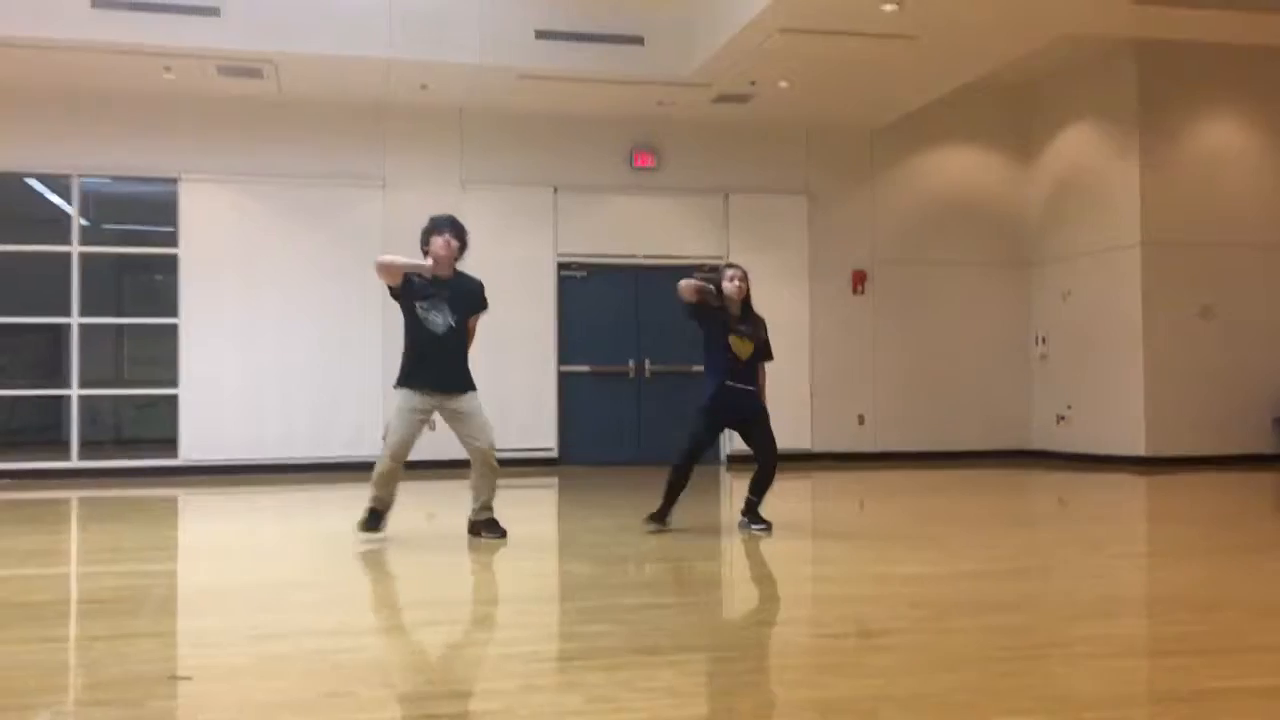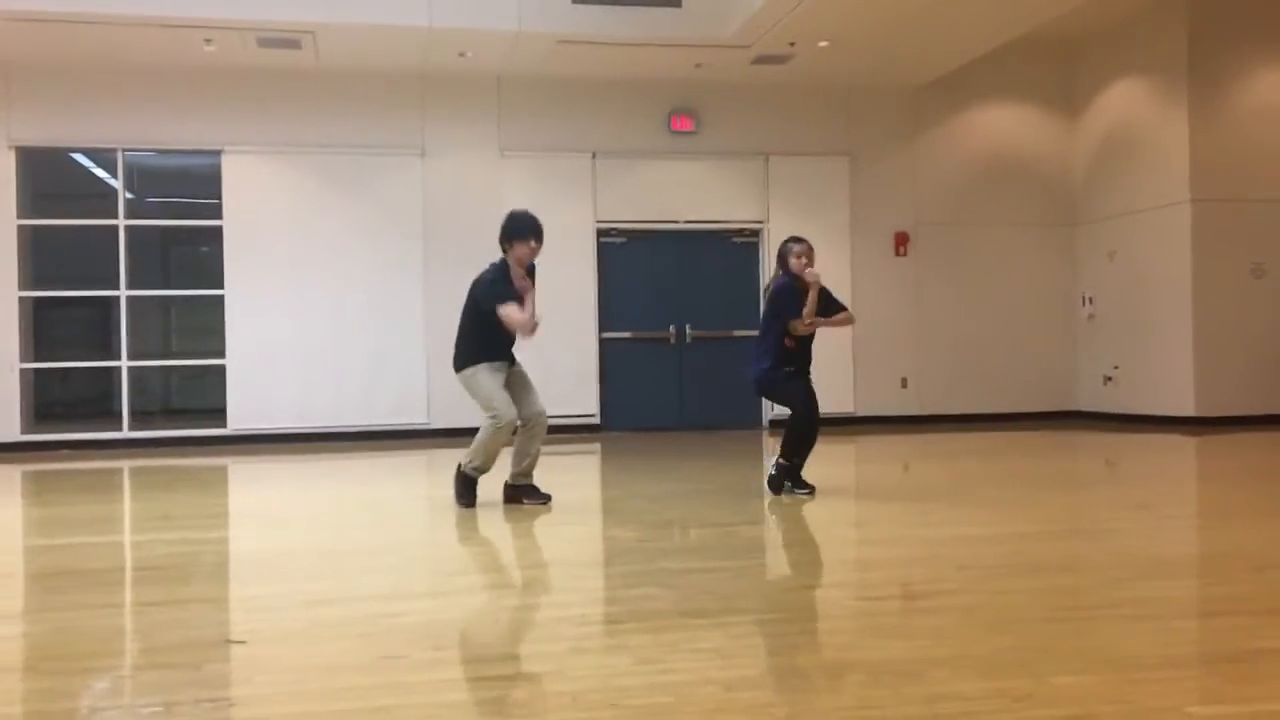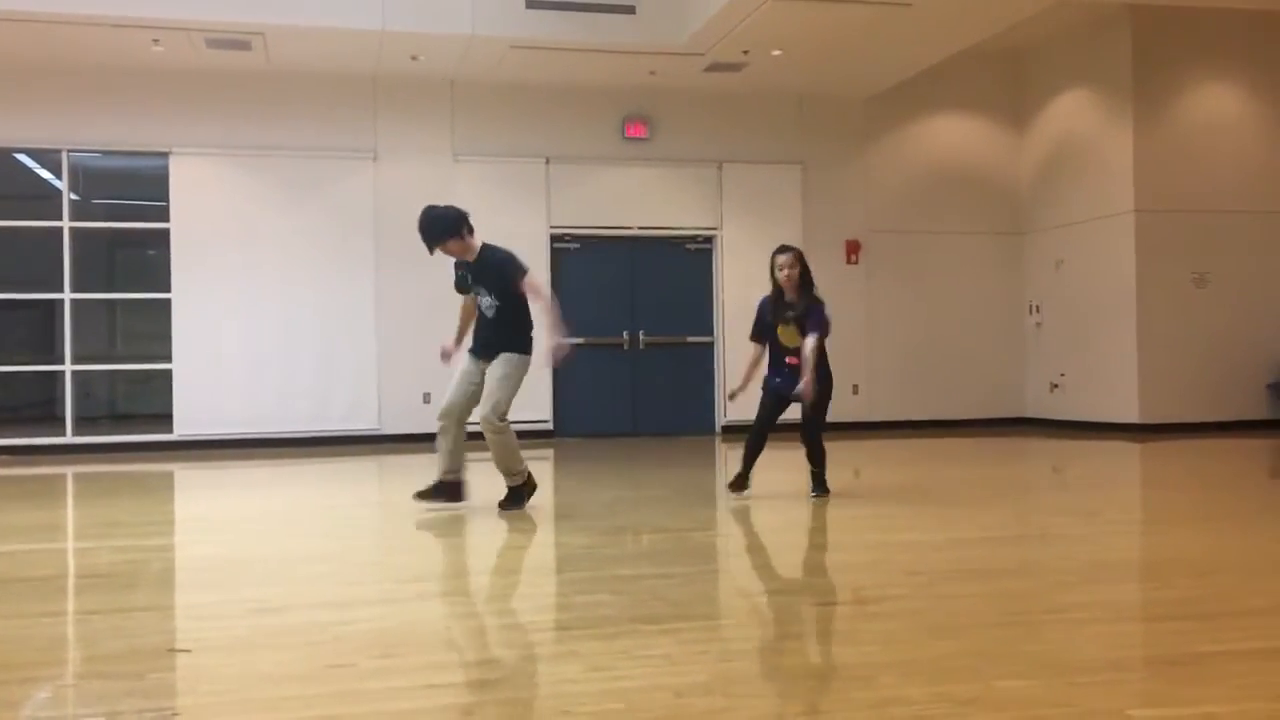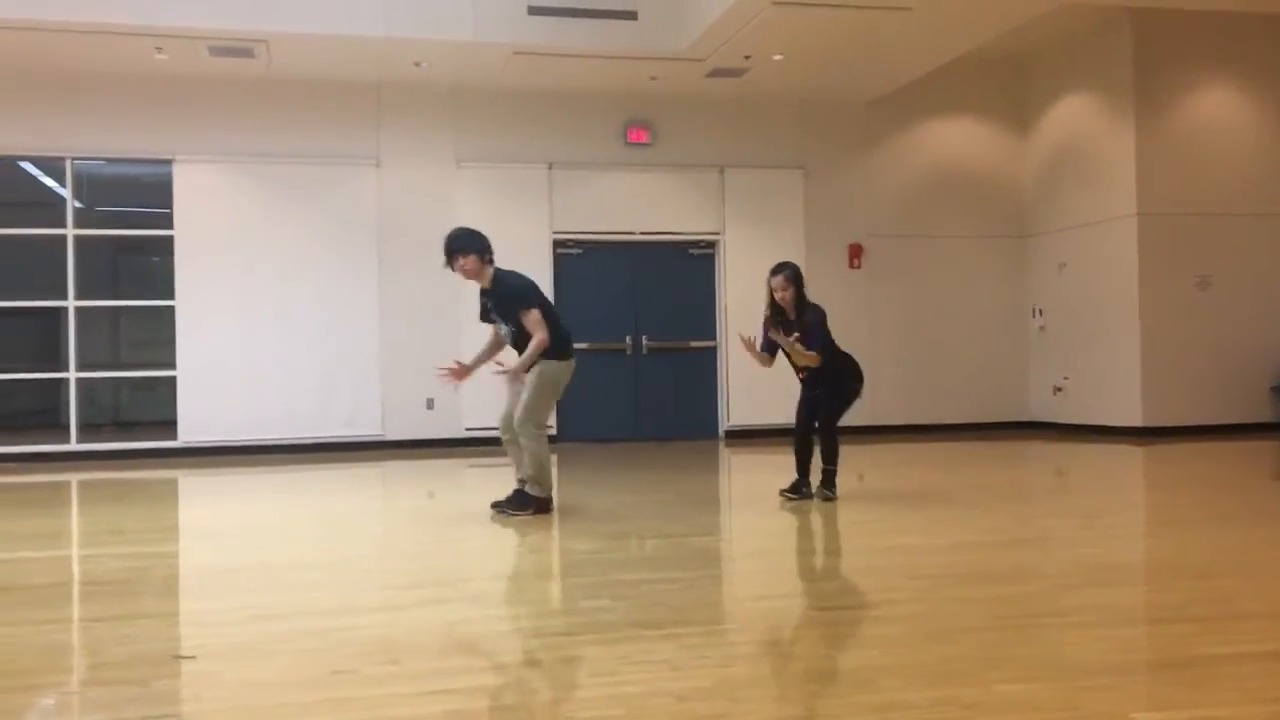
dt=1s
person 1, frame 1
left shoulder: (471, 288)
right shoulder: (408, 278)
right elbow: (381, 264)
right wrist: (425, 267)
left hip: (457, 386)
right hip: (413, 386)
left knee: (485, 449)
right knee: (393, 450)
left ankle: (482, 517)
right ankle: (378, 507)
person 1, frame 2
left shoulder: (526, 272)
right shoulder: (492, 281)
left elbow: (528, 325)
right elbow: (524, 326)
left wrist: (527, 293)
right wrist: (529, 296)
left hip: (504, 359)
right hip: (475, 362)
left knee: (536, 415)
right knee: (504, 417)
left ankle: (518, 483)
right ankle: (468, 472)
person 1, frame 3
left shoulder: (496, 260)
right shoulder: (462, 267)
left elbow: (540, 293)
left wrist: (556, 332)
right wrist: (456, 340)
left hip: (512, 350)
right hip: (481, 353)
left knee: (490, 416)
right knee: (450, 411)
left ankle: (520, 482)
right ankle: (449, 481)
person 1, frame 4
left shoulder: (514, 285)
right shoulder: (486, 295)
left elbow: (542, 336)
left wrist: (518, 366)
right wrist: (470, 367)
left hip: (553, 358)
right hip: (530, 362)
left knee: (525, 423)
right knee: (509, 424)
left ankle: (539, 495)
right ankle: (527, 489)
person 2, frame 1
left shoulder: (756, 323)
right shoulder: (709, 312)
left elbow: (759, 366)
right elbow: (684, 287)
left wrist: (761, 405)
right wrist: (707, 288)
left hip: (748, 404)
right hip: (717, 400)
left knee: (769, 459)
right knee: (689, 456)
left ankle: (750, 513)
right ankle: (663, 512)
person 2, frame 2
left shoulder: (818, 292)
right shoulder: (782, 288)
left elbow: (848, 318)
right elbow: (801, 325)
left wrist: (821, 322)
right wrist: (813, 290)
left hip: (797, 371)
right hip: (769, 371)
left knee: (810, 419)
right knee: (805, 406)
left ankle: (792, 475)
right ankle: (782, 464)
person 2, frame 3
left shoulder: (812, 306)
right shoulder: (768, 305)
left elbow: (812, 343)
right elbow: (759, 347)
left wrist: (808, 379)
right wrist: (744, 383)
left hip: (815, 378)
right hip: (779, 379)
left knee: (811, 430)
right knee: (761, 426)
left ankle: (819, 480)
right ankle: (743, 475)
person 2, frame 4
left shoulder: (814, 316)
right shoulder: (773, 320)
left elbow: (815, 359)
right elbow: (766, 361)
left wrist: (789, 346)
right wrist: (750, 348)
left hip: (842, 381)
right hip: (812, 385)
left knee: (825, 425)
right knee: (802, 429)
left ankle: (828, 483)
right ankle: (802, 483)
